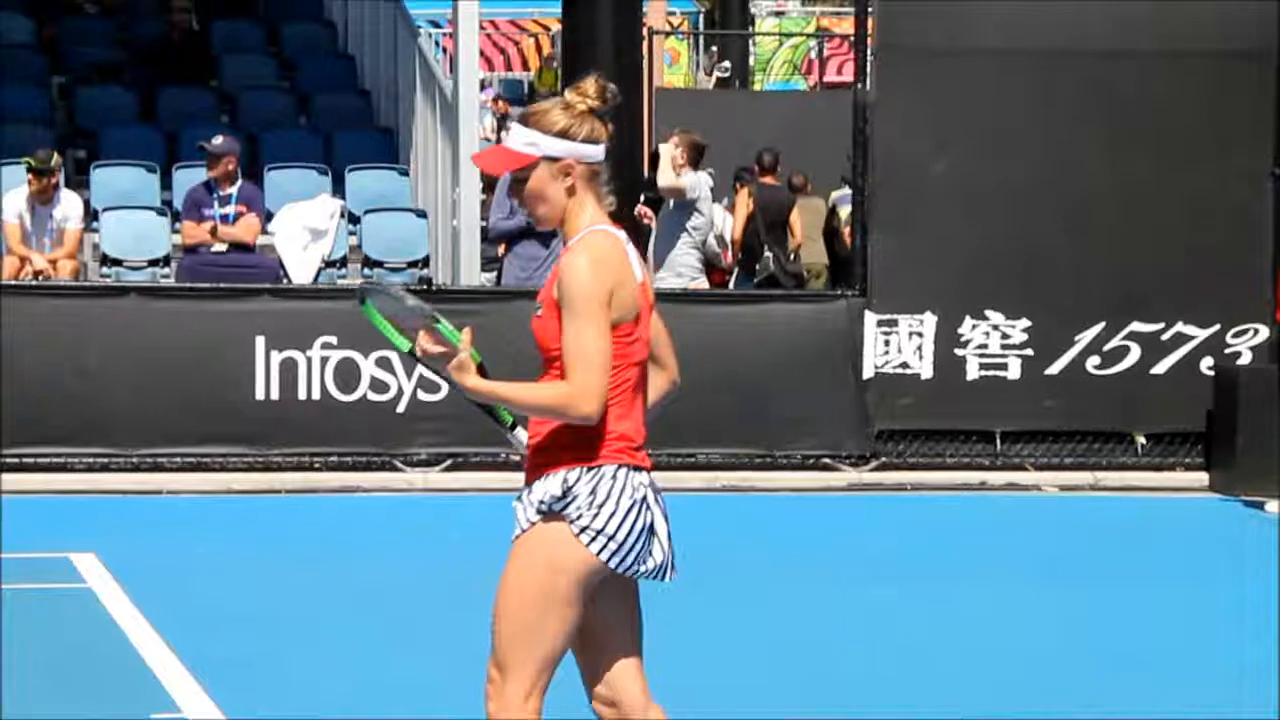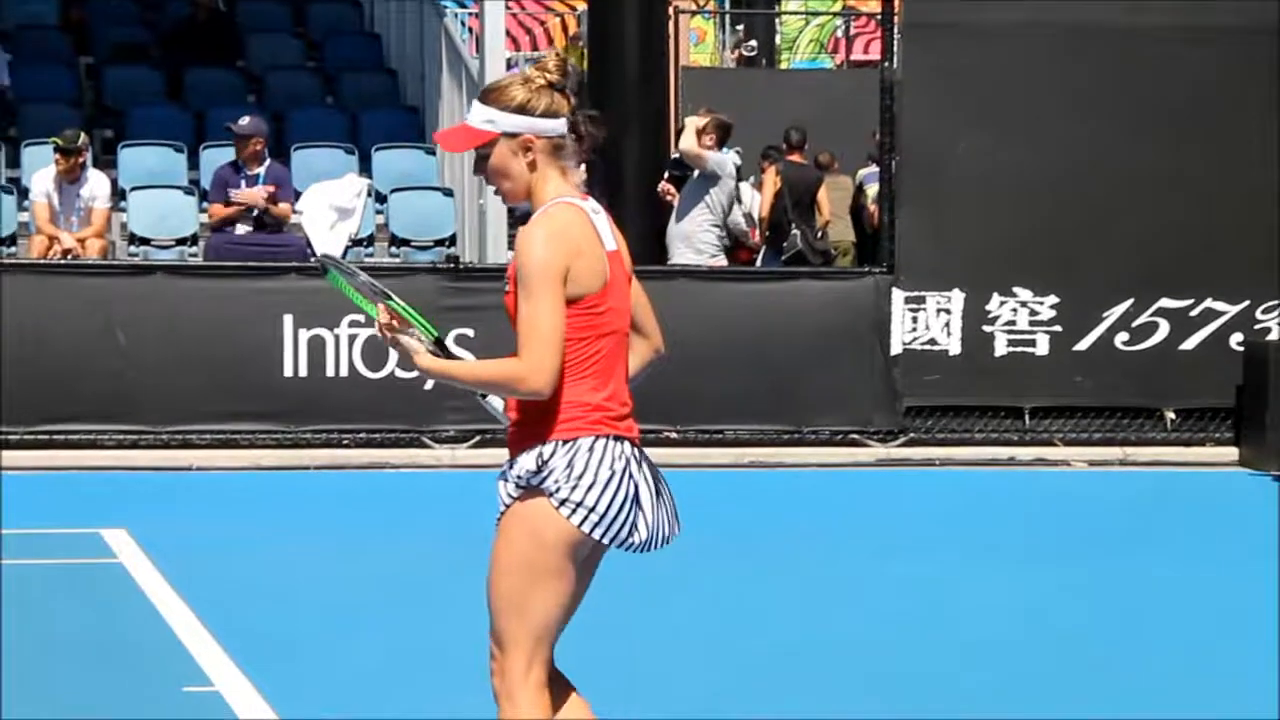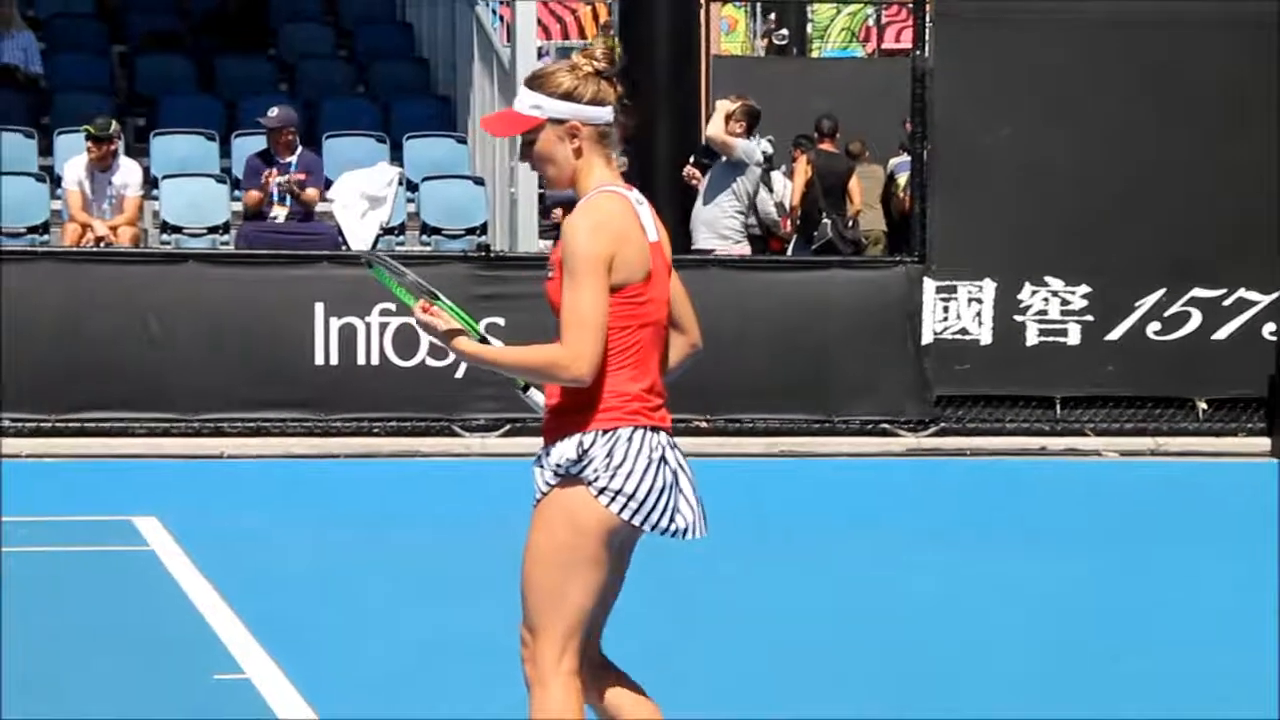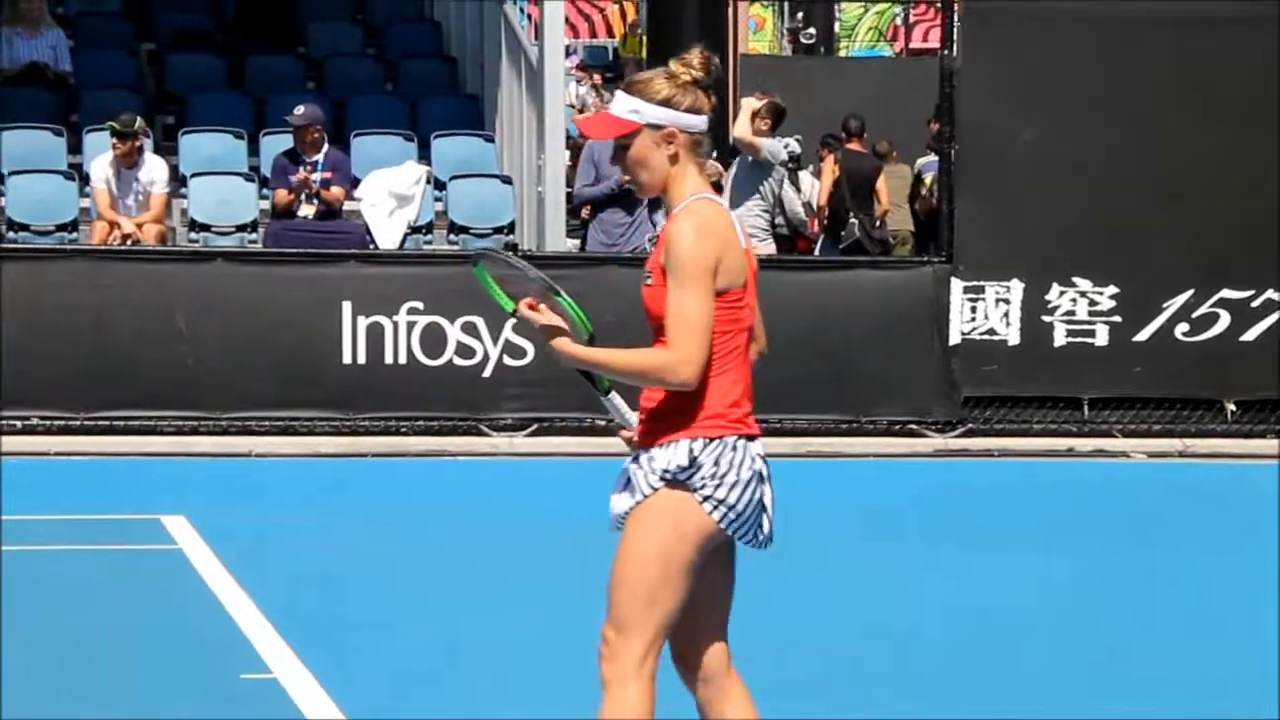
dt=0.3s
person 1, frame 1
left shoulder: (584, 261)
right shoulder: (616, 251)
left elbow: (584, 399)
right elbow: (663, 373)
left wrist: (472, 382)
right wrist: (613, 429)
left hip: (578, 493)
right hip: (610, 489)
person 1, frame 2
left shoulder: (545, 235)
right shoulder: (595, 222)
left elbow: (535, 377)
right elbow: (650, 340)
left wrist: (425, 359)
left hip: (561, 465)
right hip: (605, 457)
right knee: (521, 660)
person 1, frame 3
left shoulder: (590, 222)
right shoulder: (636, 211)
left elbow: (577, 361)
right elbow: (686, 337)
left wrist: (468, 347)
left hip: (596, 452)
right hip: (633, 447)
left knee: (547, 660)
right knee: (575, 654)
person 1, frame 4
left shoulder: (691, 227)
right shoulder: (711, 221)
left elbow: (681, 365)
right elbow: (751, 341)
left wrist: (570, 349)
left hip: (693, 462)
right hip: (702, 456)
left knee: (623, 655)
right knee: (702, 660)
